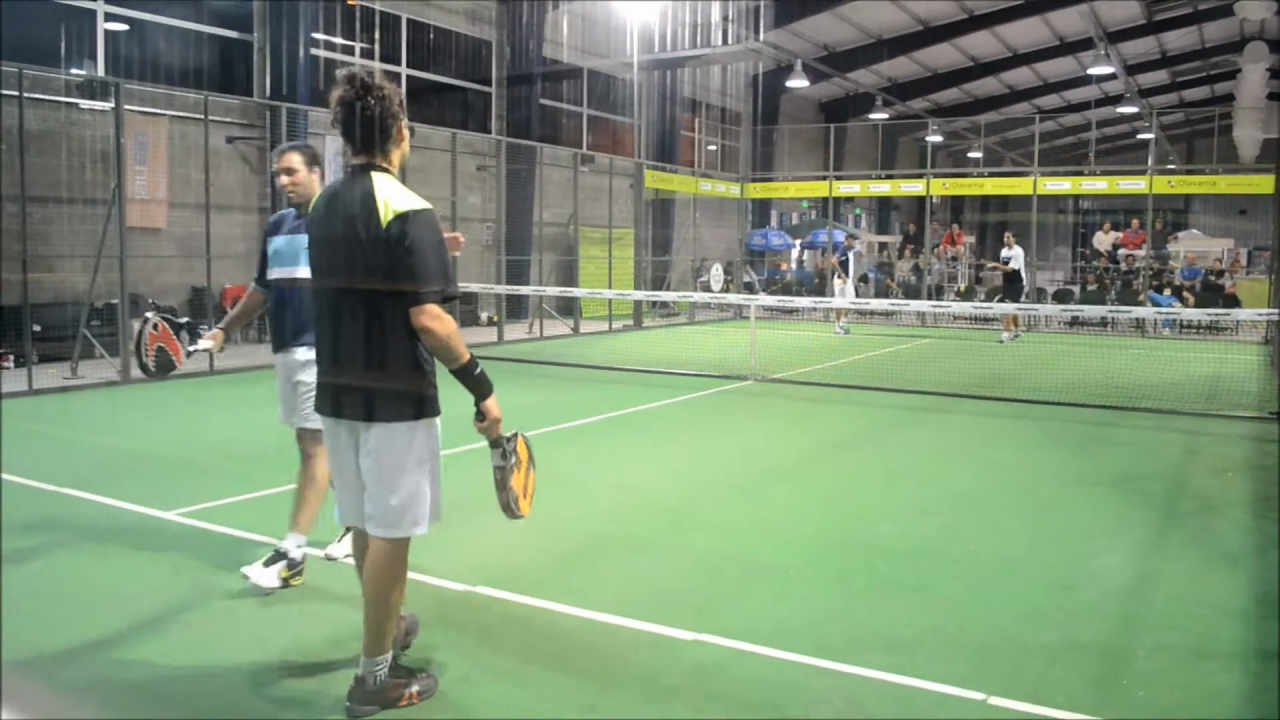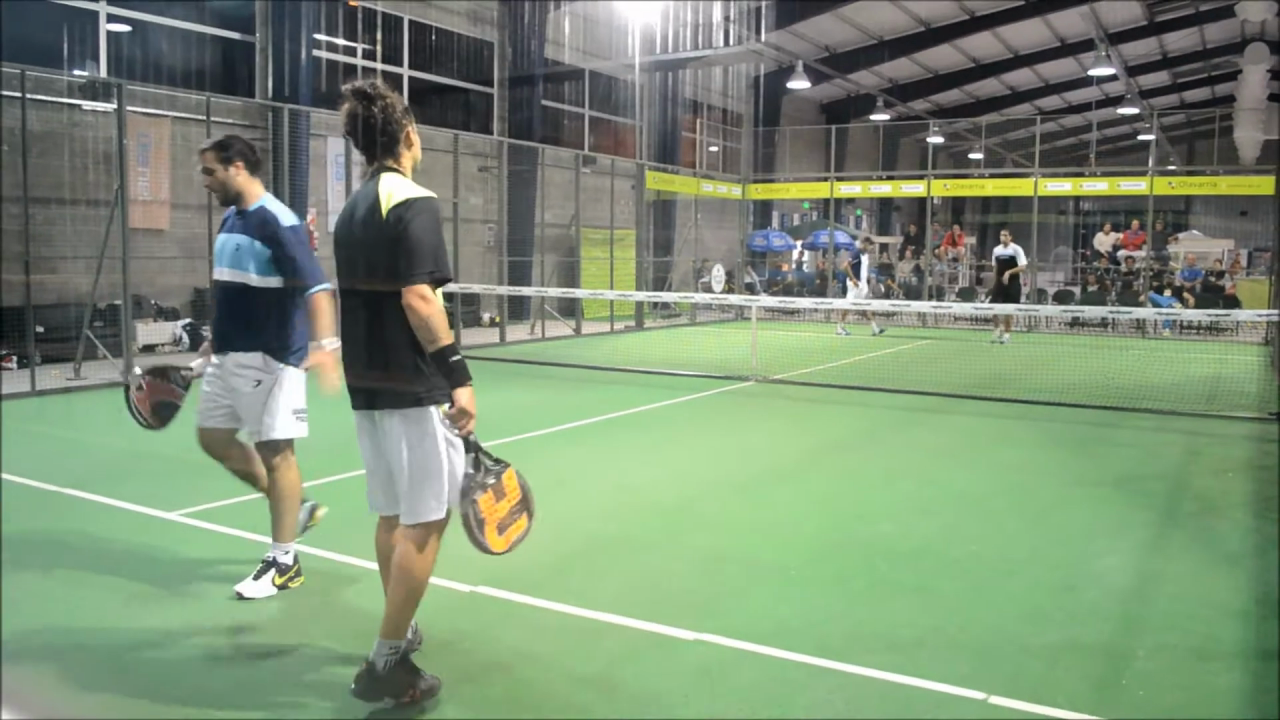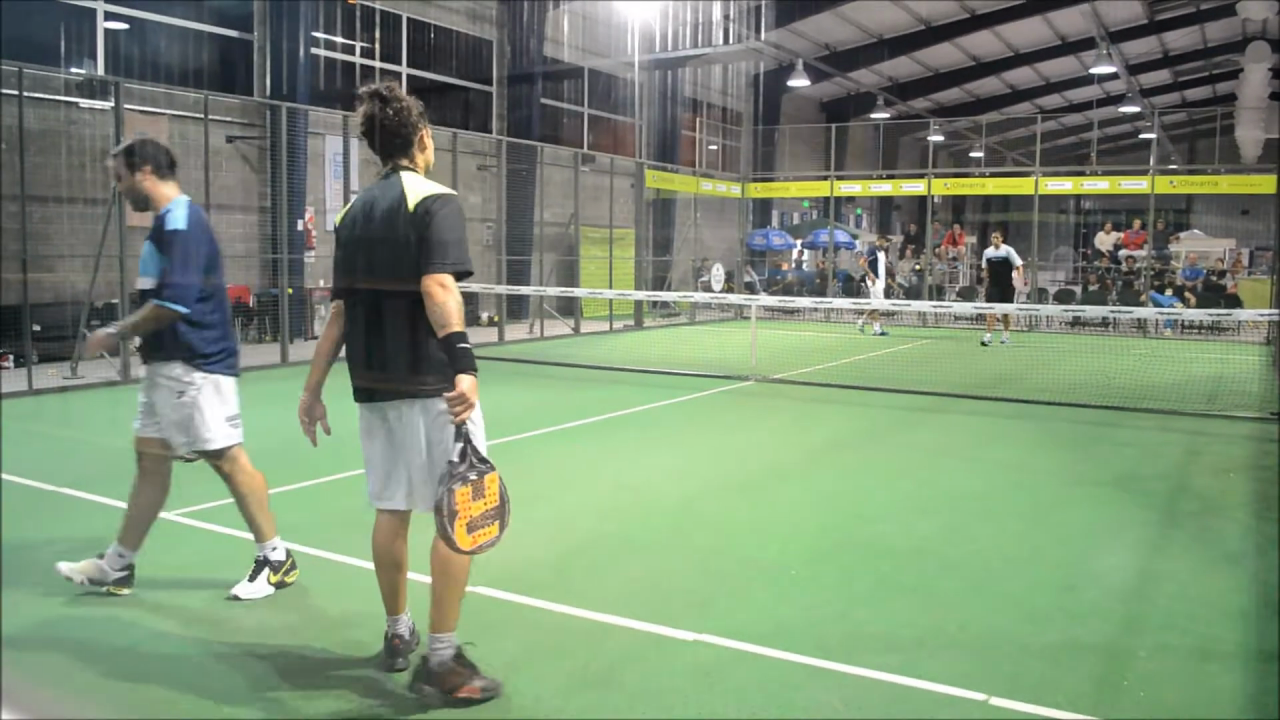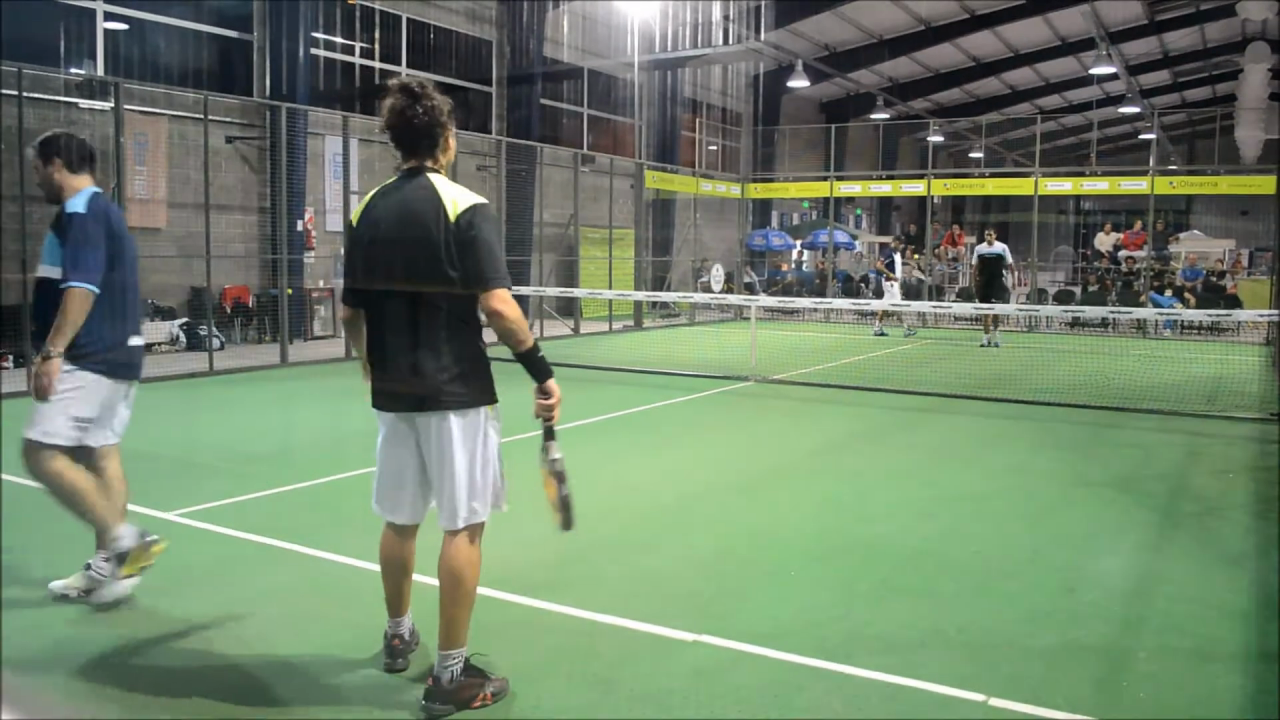
dt=0.3s
person 1, frame 1
left shoulder: (325, 204)
right shoulder: (407, 210)
right elbow: (428, 316)
right wrist: (481, 388)
left hip: (338, 392)
right hip: (396, 399)
left knee: (366, 523)
right knee: (390, 532)
left ankle: (383, 629)
person 1, frame 2
left shoulder: (351, 210)
right shoulder: (412, 201)
right elbow: (418, 299)
right wrist: (459, 377)
left hip: (368, 388)
right hip: (412, 389)
left knee: (394, 515)
right knee: (426, 520)
left ankle: (399, 631)
right ankle: (384, 663)
person 1, frame 3
left shoulder: (354, 212)
right shoulder: (433, 199)
left elbow: (341, 311)
right elbow: (438, 286)
left wrist: (312, 390)
right wrist: (464, 366)
left hip: (375, 386)
right hip: (430, 382)
left knee: (391, 508)
left ankle: (397, 633)
right ankle: (440, 659)
person 1, frame 4
left shoulder: (365, 211)
right shoulder: (467, 209)
left elbow: (351, 312)
right elbow: (496, 304)
left wrist: (372, 364)
right wrist: (542, 373)
left hip: (394, 393)
right hip: (457, 392)
left knee: (399, 519)
right knee: (464, 526)
left ankle: (397, 636)
person 2, frame 1
right shoulder: (277, 227)
right elbow: (263, 287)
right wrist: (224, 327)
right hip: (288, 352)
left knee: (313, 443)
right knee: (318, 442)
left ankle: (290, 555)
person 2, frame 2
left shoulder: (279, 222)
right shoulder: (231, 221)
left elbow: (314, 285)
left wrist: (324, 343)
right wrist: (214, 341)
left hip: (270, 358)
right hip: (230, 356)
left knee: (274, 452)
right knee: (213, 438)
left ankle: (283, 560)
right ankle: (297, 508)
person 2, frame 3
left shoulder: (181, 223)
right shoulder: (169, 221)
left elbow: (173, 301)
left wrist: (115, 334)
left hip: (195, 364)
right hip: (170, 364)
left knee: (225, 457)
right knee: (150, 455)
left ankle: (276, 560)
right ankle: (118, 564)
person 2, frame 4
left shoulder: (79, 211)
right shoulder: (103, 210)
left elbow: (82, 287)
left wrist: (52, 351)
left hip: (87, 358)
right hip: (116, 355)
left knee: (42, 455)
right knee: (99, 456)
left ankle: (127, 542)
right ankle: (106, 566)
